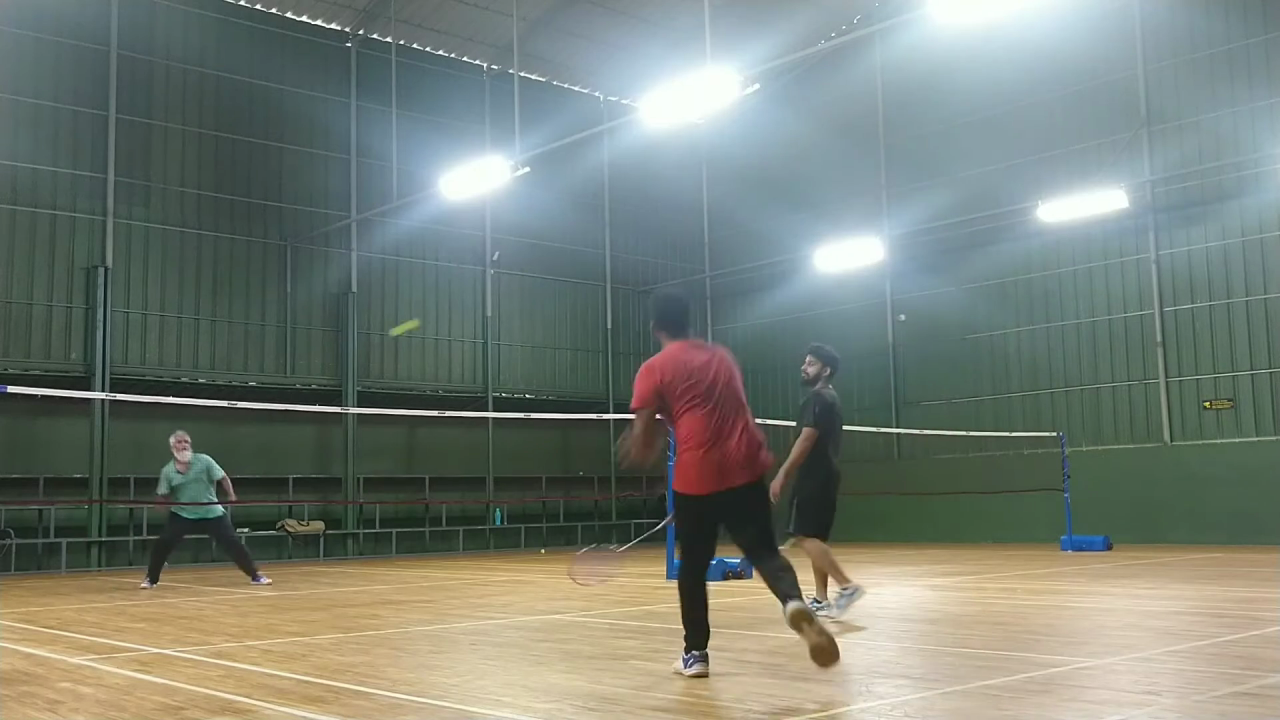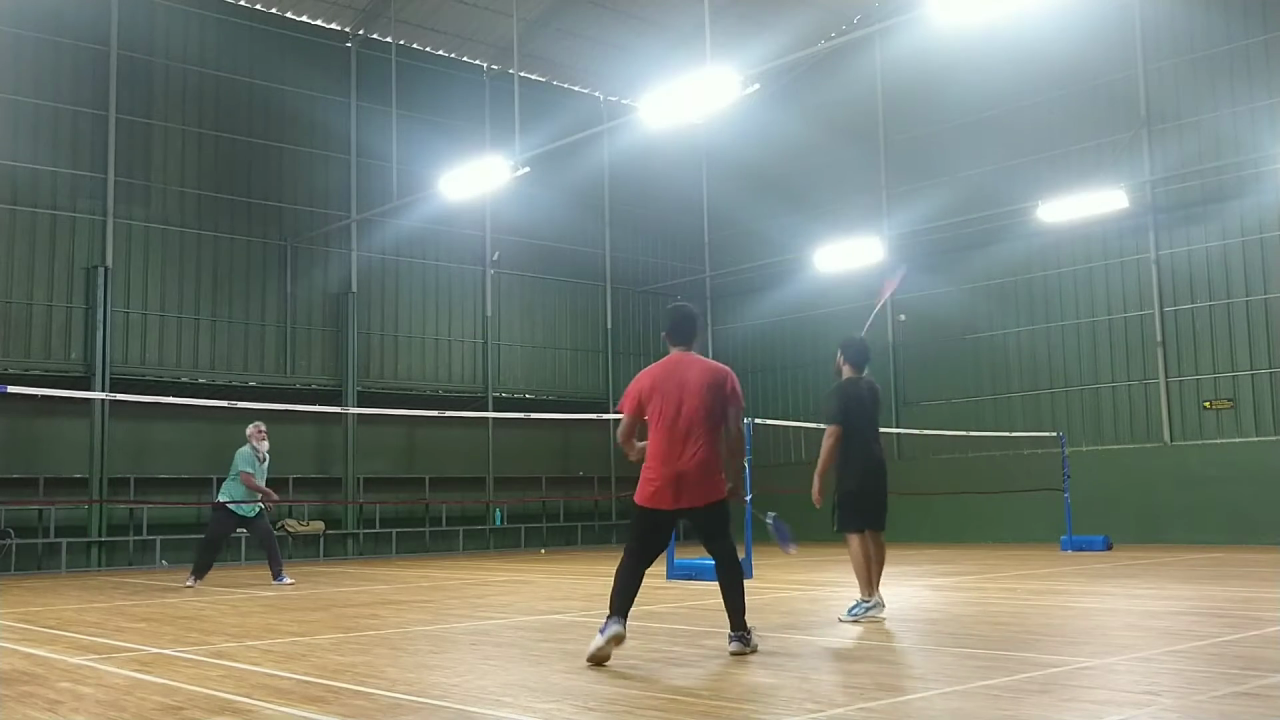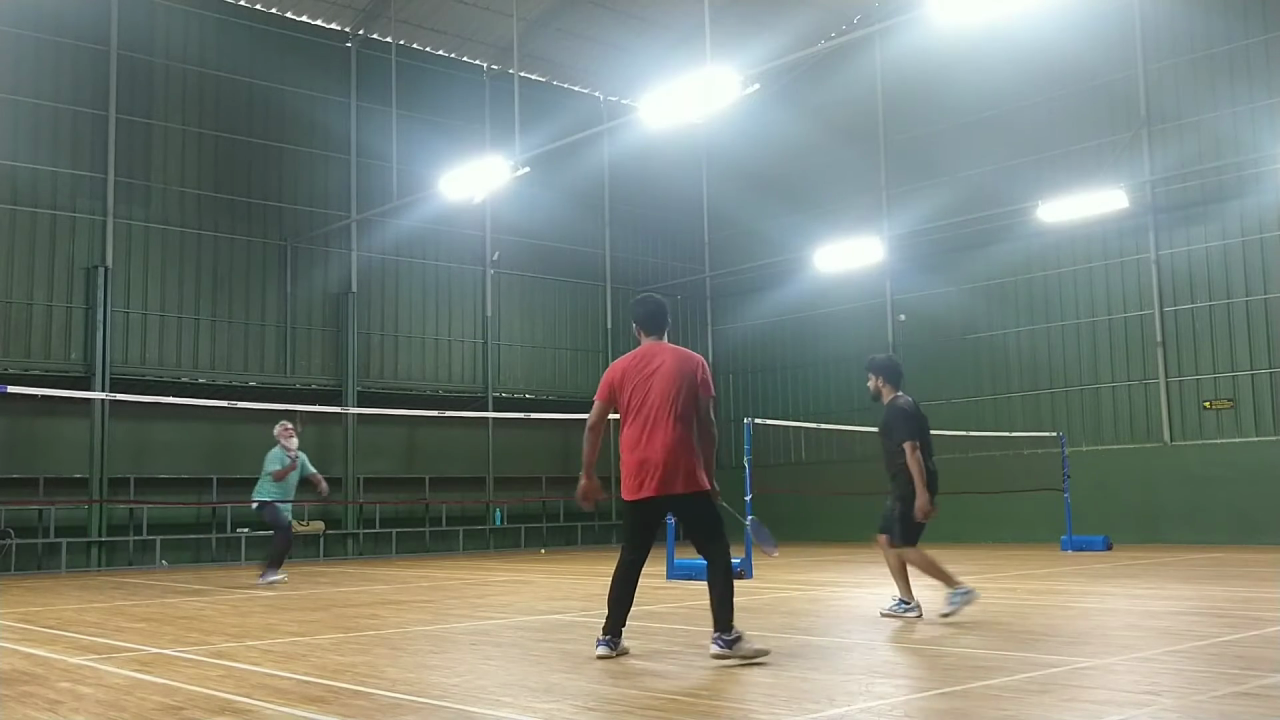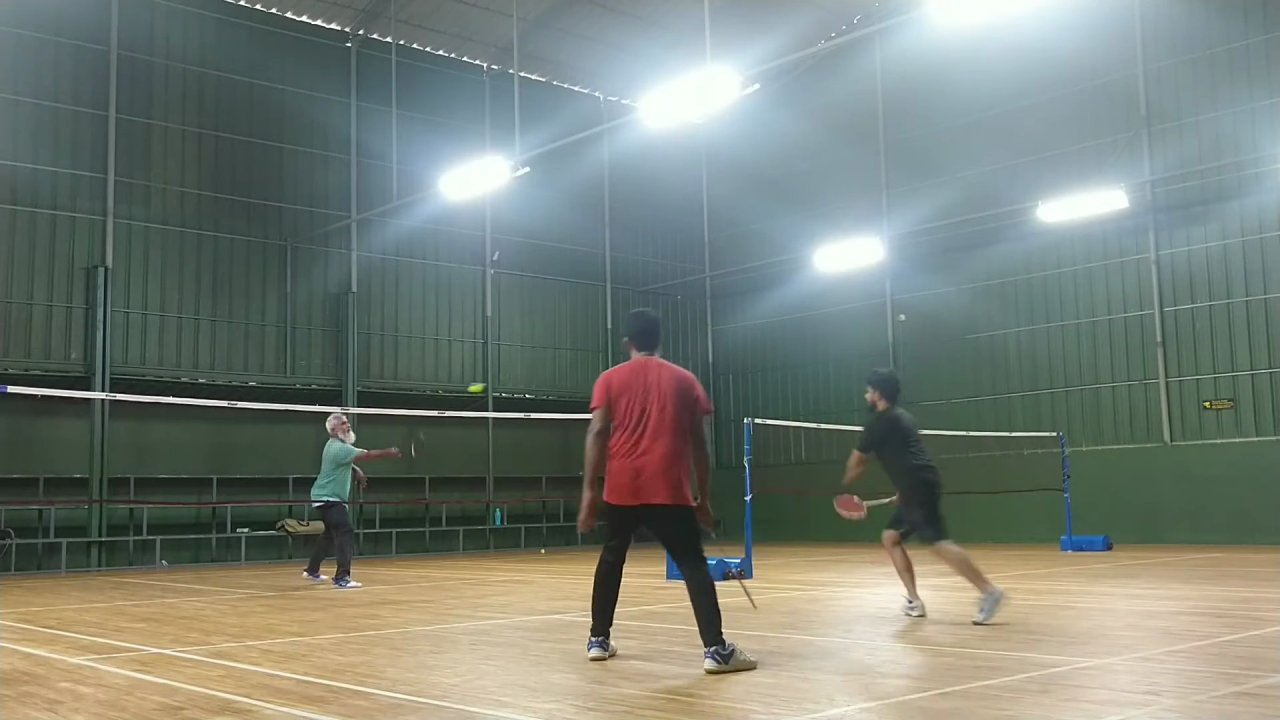
dt=0.7s
person 1, frame 1
left shoulder: (653, 370)
right shoulder: (723, 356)
left elbow: (642, 435)
left wrist: (637, 454)
left hip: (697, 476)
right hip: (748, 468)
left knee: (693, 564)
right knee: (764, 552)
left ankle: (695, 653)
right ankle: (796, 604)
person 1, frame 2
left shoulder: (646, 379)
right shoulder: (721, 375)
left elbow: (624, 437)
right elbow: (735, 435)
left wrist: (640, 450)
right wrist: (734, 478)
left hip: (658, 487)
right hip: (707, 486)
left knee: (634, 560)
right knee: (726, 557)
left ankle: (614, 622)
right ankle: (739, 634)
person 1, frame 3
left shoulder: (620, 369)
right shoulder: (692, 363)
left elbow: (594, 426)
right elbow: (706, 424)
left wrist: (588, 475)
right wrist: (709, 471)
left hip: (637, 481)
right hip: (683, 476)
left knee: (631, 558)
right knee: (717, 551)
left ankle: (611, 637)
right ankle: (724, 636)
person 1, frame 4
left shoulder: (611, 379)
right shoulder: (685, 380)
left elbow: (597, 434)
right elbow: (698, 443)
left wrist: (589, 490)
right wrist: (703, 497)
left hip: (621, 488)
right hip: (669, 489)
left knee: (611, 560)
right knee: (694, 565)
left ankle: (599, 639)
right ankle: (716, 649)
person 2, frame 1
left shoulder: (817, 398)
right shoulder: (830, 398)
left elbow: (806, 440)
left wrist: (781, 475)
left hip: (813, 479)
right hip: (825, 478)
left knee: (805, 537)
right knee: (814, 536)
left ankle: (847, 587)
right ankle: (821, 599)
person 2, frame 2
left shoulder: (841, 391)
right shoulder: (871, 387)
left elbow: (832, 435)
left wrist: (817, 478)
left hip: (853, 474)
right hip: (876, 470)
left knee: (854, 533)
right knee: (873, 533)
left ankle: (867, 598)
right ankle: (873, 594)
person 2, frame 3
left shoulder: (898, 409)
right shoulder: (903, 406)
left elbow: (912, 450)
left wrist: (921, 493)
left hip: (911, 490)
right hip: (907, 489)
left knee: (903, 548)
right knee: (885, 539)
left ankle: (959, 588)
right ankle: (907, 601)
person 2, frame 4
left shoulder: (880, 421)
right shoulder: (899, 417)
left elbow: (856, 462)
left wrist: (849, 476)
right wrist: (902, 492)
left hip: (917, 489)
right hip: (916, 488)
left knee: (939, 545)
right knee: (890, 539)
left ankle: (989, 593)
right ankle: (914, 600)
